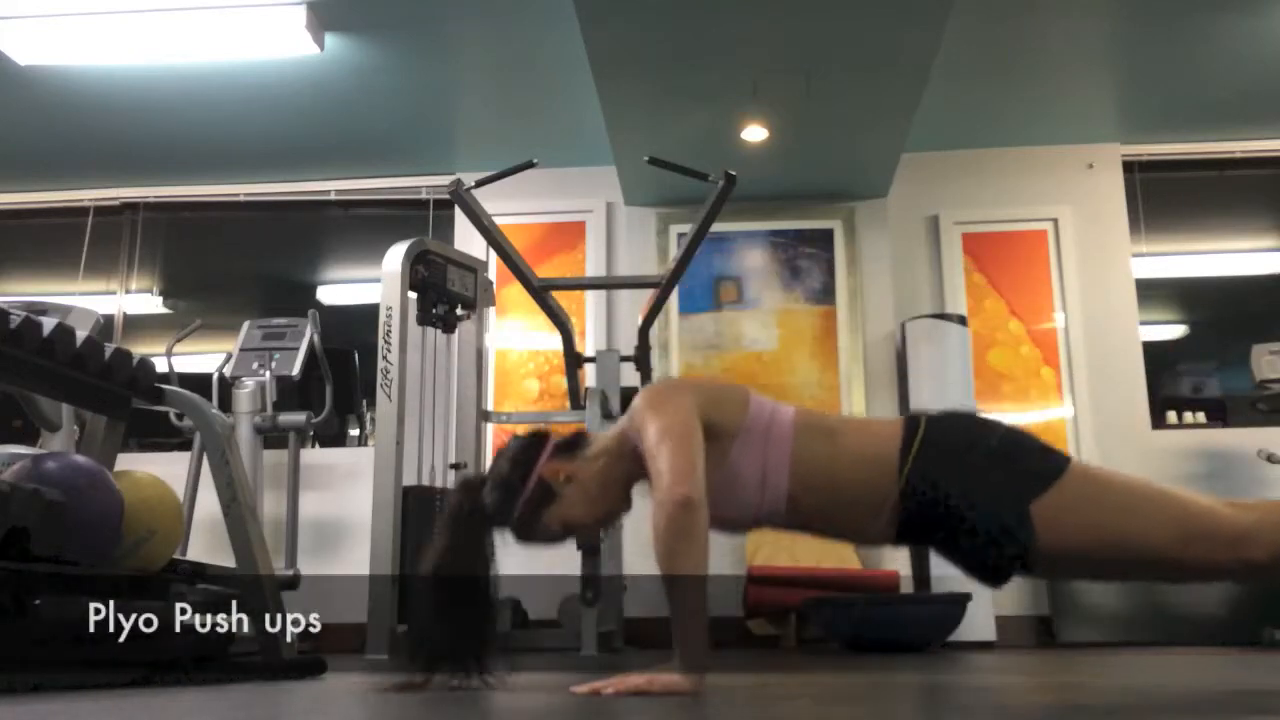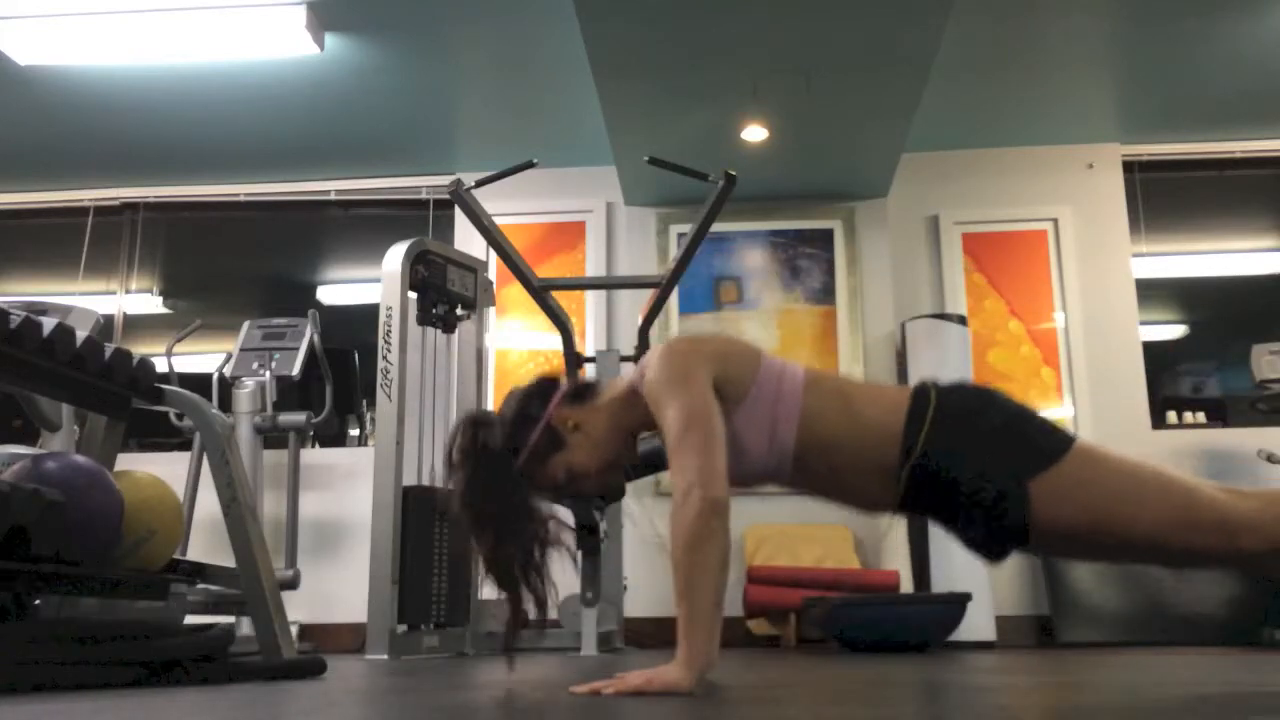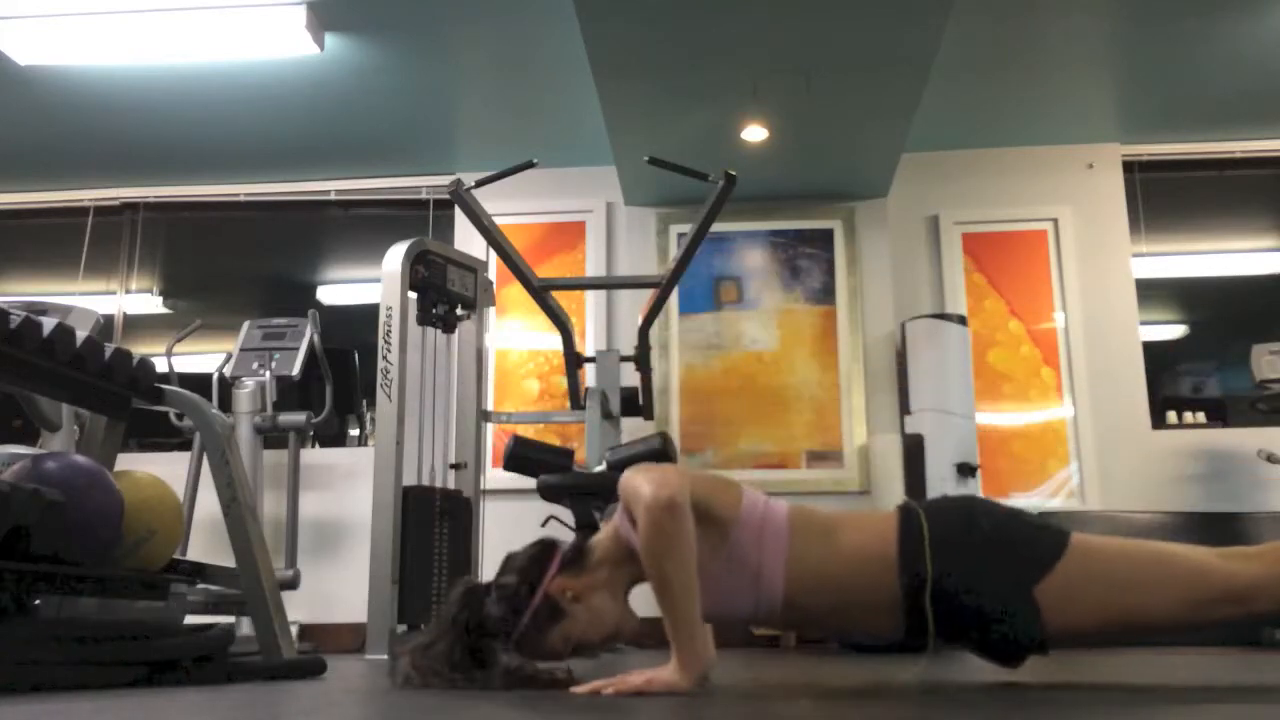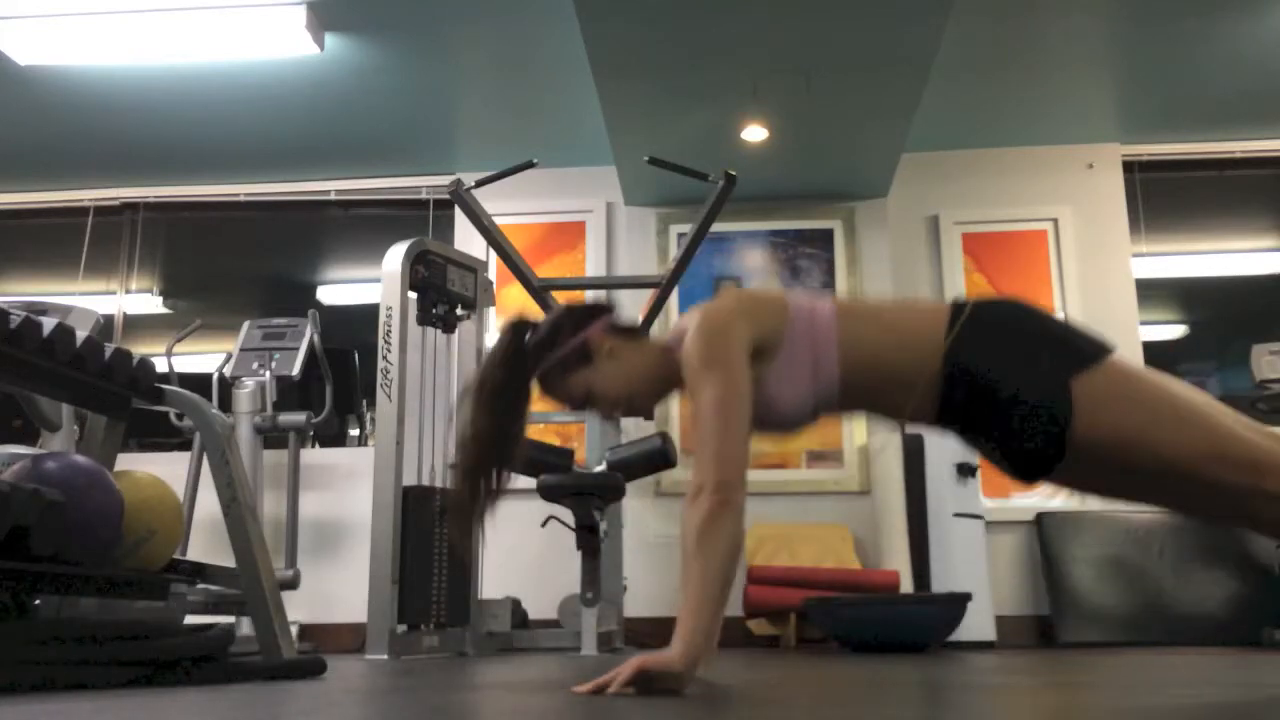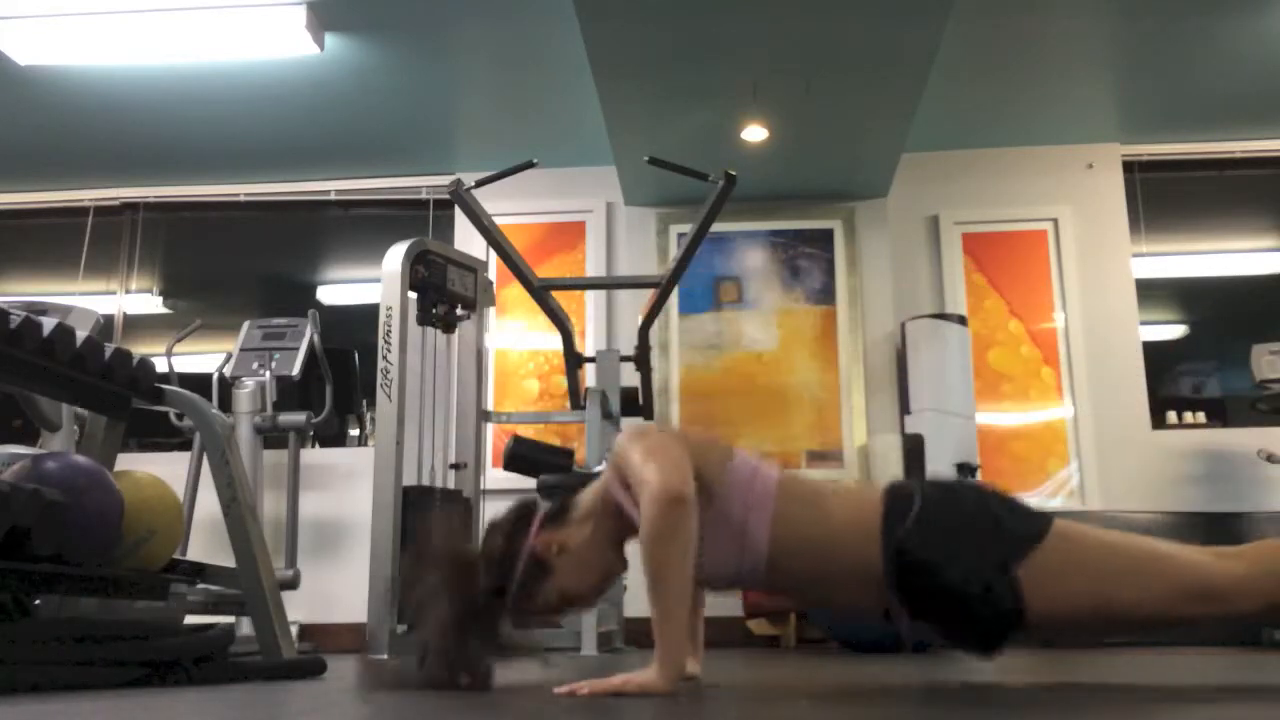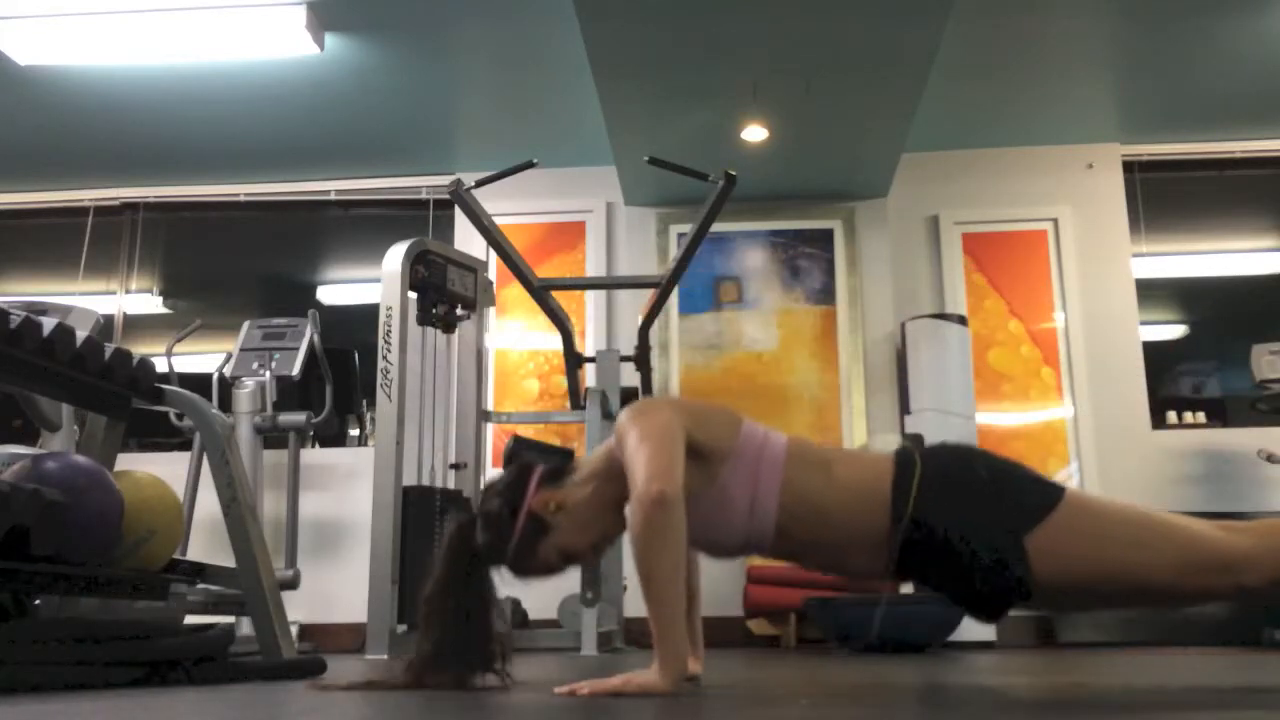
dt=0.5s
person 1, frame 1
left shoulder: (656, 412)
right shoulder: (651, 451)
left elbow: (681, 500)
left wrist: (686, 665)
left hip: (955, 479)
right hip: (932, 496)
person 1, frame 2
left shoulder: (670, 371)
right shoulder: (654, 407)
left elbow: (701, 501)
right elbow: (700, 509)
left wrist: (690, 663)
right wrist: (697, 653)
left hip: (961, 453)
right hip: (937, 470)
person 1, frame 3
left shoulder: (637, 490)
right shoulder: (644, 538)
left elbow: (669, 506)
left wrist: (687, 663)
left hip: (954, 566)
right hip: (935, 565)
person 1, frame 4
left shoulder: (709, 335)
right shoulder: (697, 366)
left elbow: (722, 492)
right elbow: (719, 492)
left wrist: (689, 649)
right wrist: (694, 642)
left hip: (1004, 367)
right hip: (978, 391)
person 1, frame 5
left shoulder: (635, 455)
right shoulder: (634, 503)
left elbow: (675, 507)
right elbow: (690, 544)
left wrist: (669, 664)
right wrist: (676, 648)
left hip: (943, 544)
right hip: (927, 565)
person 1, frame 6
left shoulder: (642, 428)
right shoulder: (633, 481)
left elbow: (660, 508)
right elbow: (676, 542)
left wrist: (666, 667)
right wrist: (684, 652)
left hip: (953, 514)
right hip: (934, 530)
